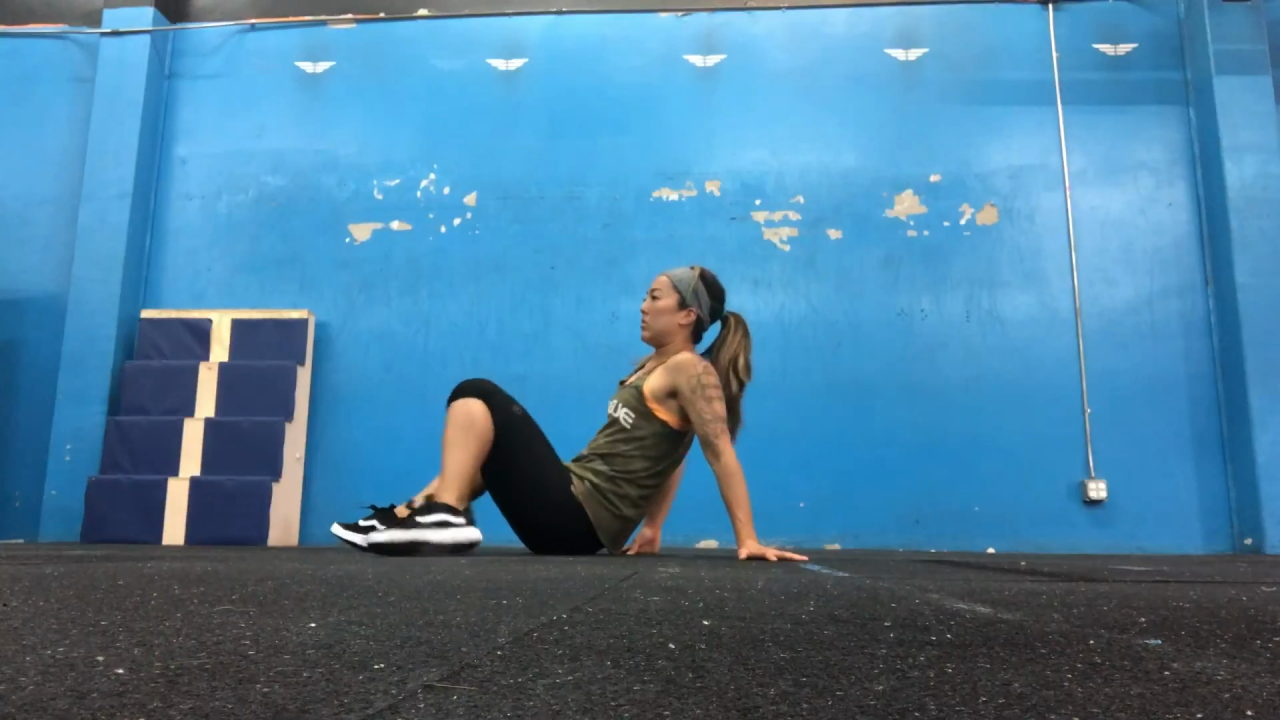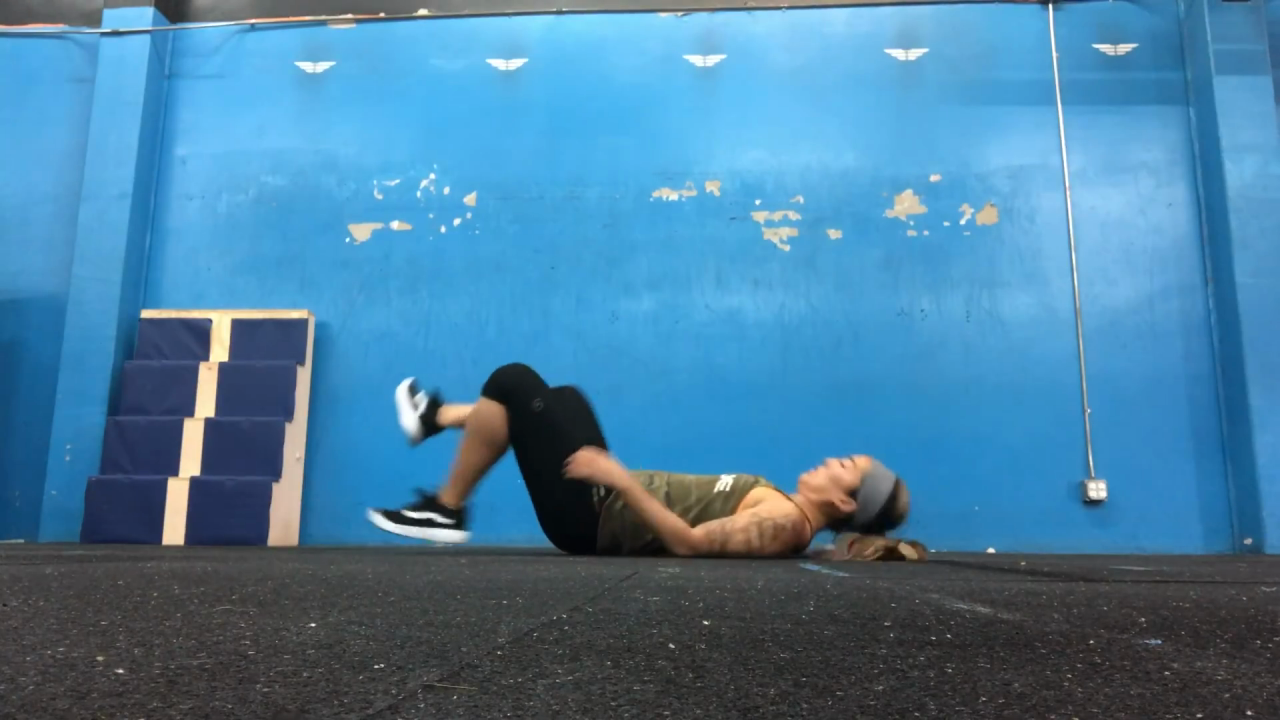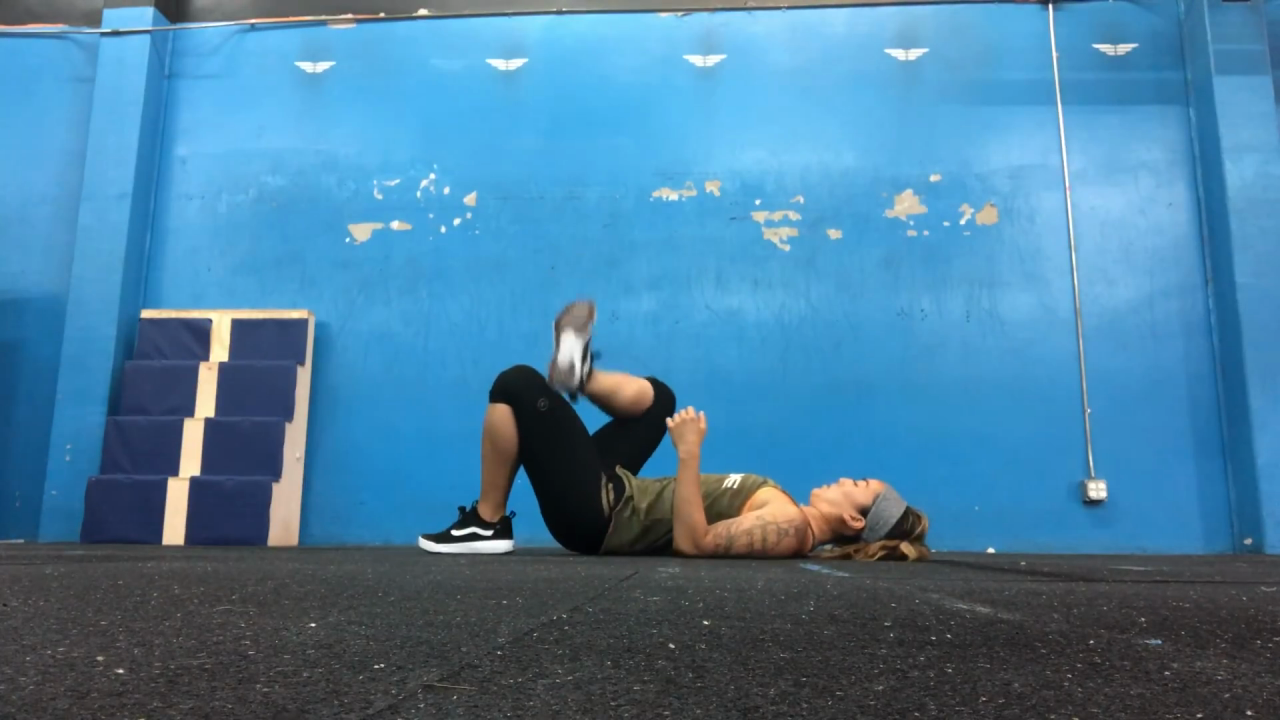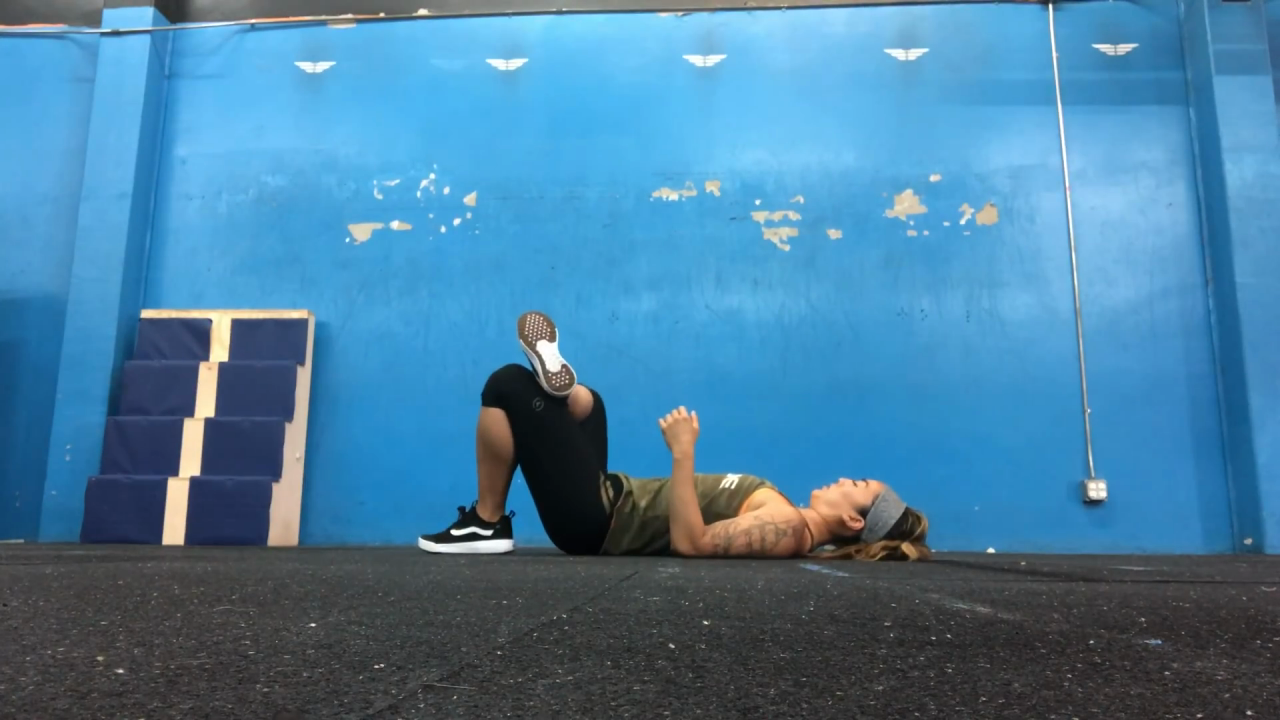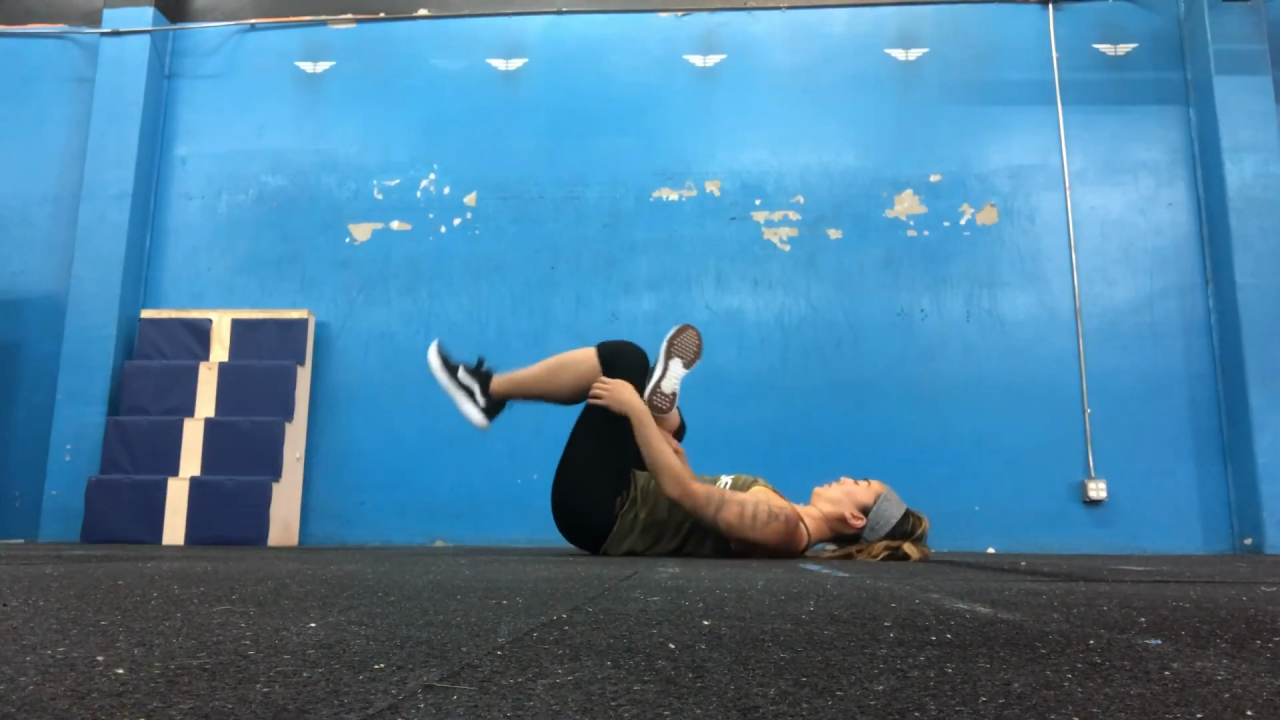
dt=1s
person 1, frame 1
left shoulder: (690, 370)
right shoulder: (652, 366)
left elbow: (720, 452)
right elbow: (661, 451)
left wrist: (747, 539)
right wrist: (651, 527)
left hip: (571, 520)
right hip: (573, 516)
left knee: (475, 394)
right knee: (484, 442)
left ankle: (449, 515)
right ankle: (400, 518)
person 1, frame 2
left shoulder: (784, 523)
right shoulder: (786, 508)
left elbow: (688, 540)
left wrist: (622, 480)
left hip: (593, 513)
right hip: (612, 499)
left knee: (513, 381)
right knee: (564, 399)
left ankle: (444, 511)
right ankle: (435, 418)
person 1, frame 3
left shoulder: (790, 528)
right shoulder: (791, 519)
left elbow: (691, 540)
left wrist: (689, 455)
left hip: (595, 516)
right hip: (613, 497)
left knee: (516, 384)
left ankle: (486, 525)
right ankle: (578, 373)
person 1, frame 4
left shoulder: (787, 530)
right shoulder: (790, 521)
left elbow: (689, 541)
left wrist: (683, 452)
left hip: (592, 520)
right hip: (608, 503)
left knee: (508, 385)
left ankle: (487, 523)
right ankle: (559, 384)
person 1, frame 5
left shoulder: (783, 526)
right shoulder: (786, 519)
left elbow: (679, 491)
left wrist: (637, 410)
right wrist: (664, 437)
left hip: (598, 517)
right hip: (613, 512)
left knee: (622, 359)
left ankle: (490, 390)
